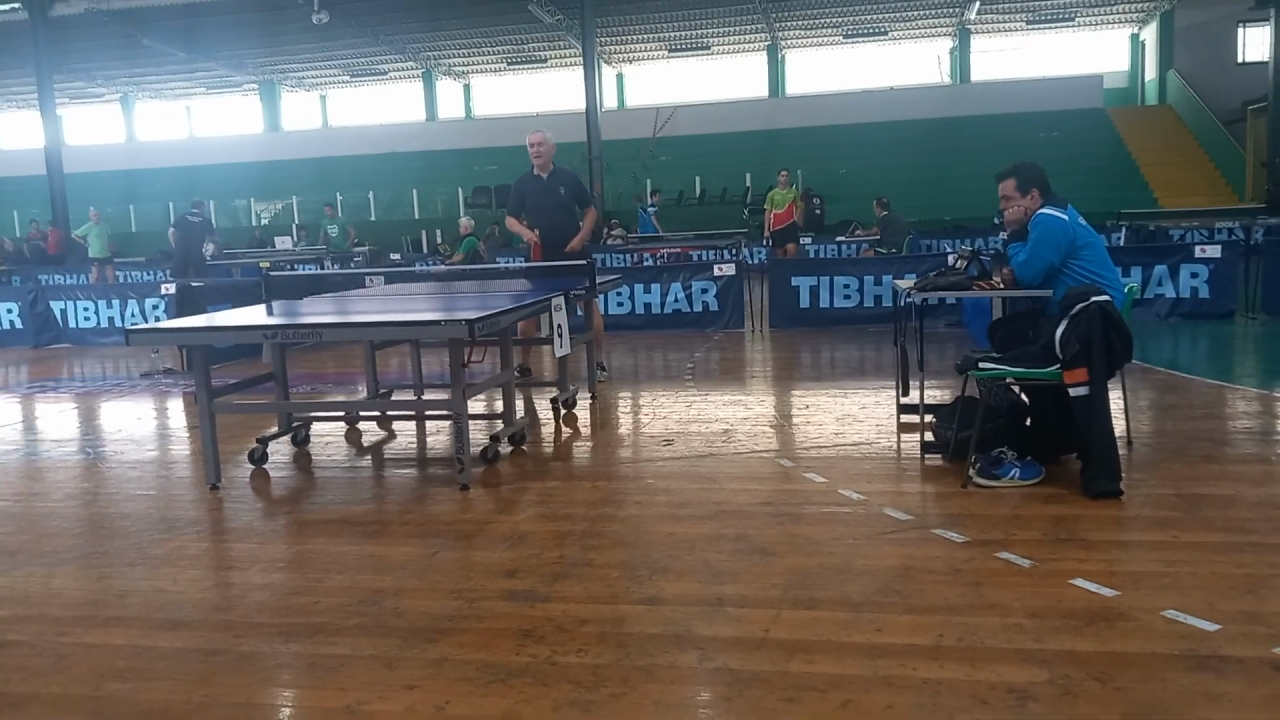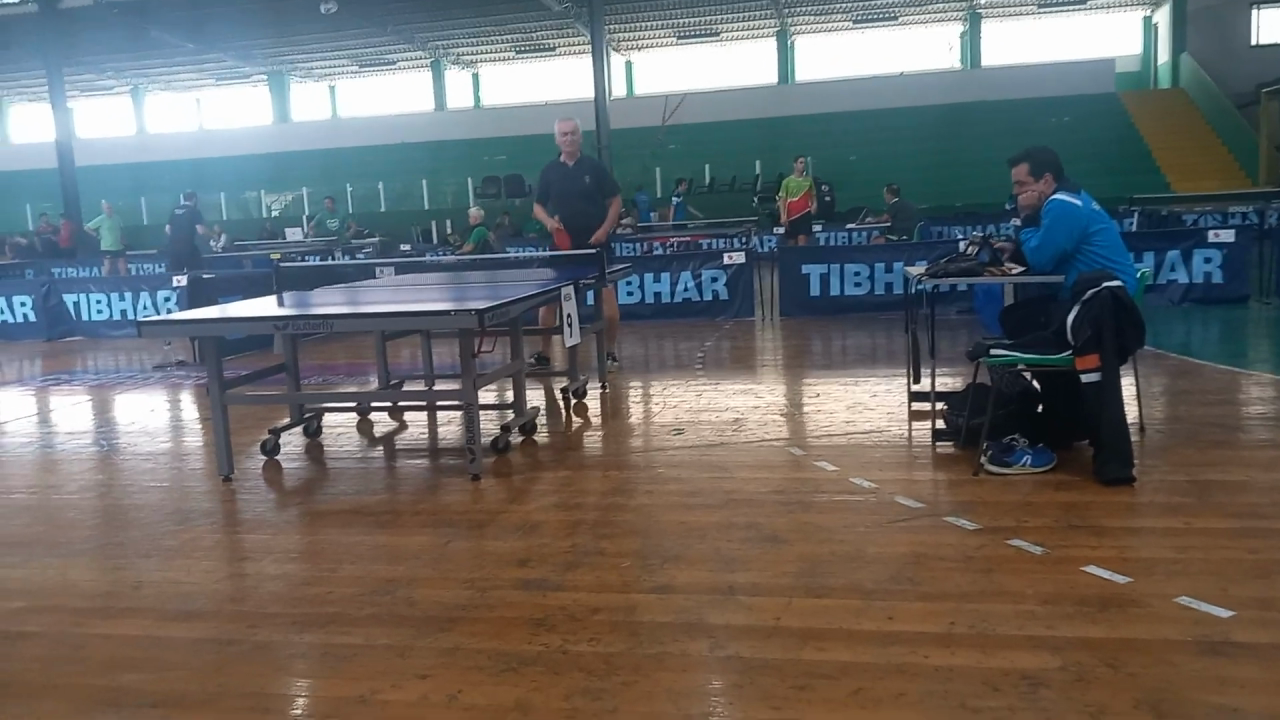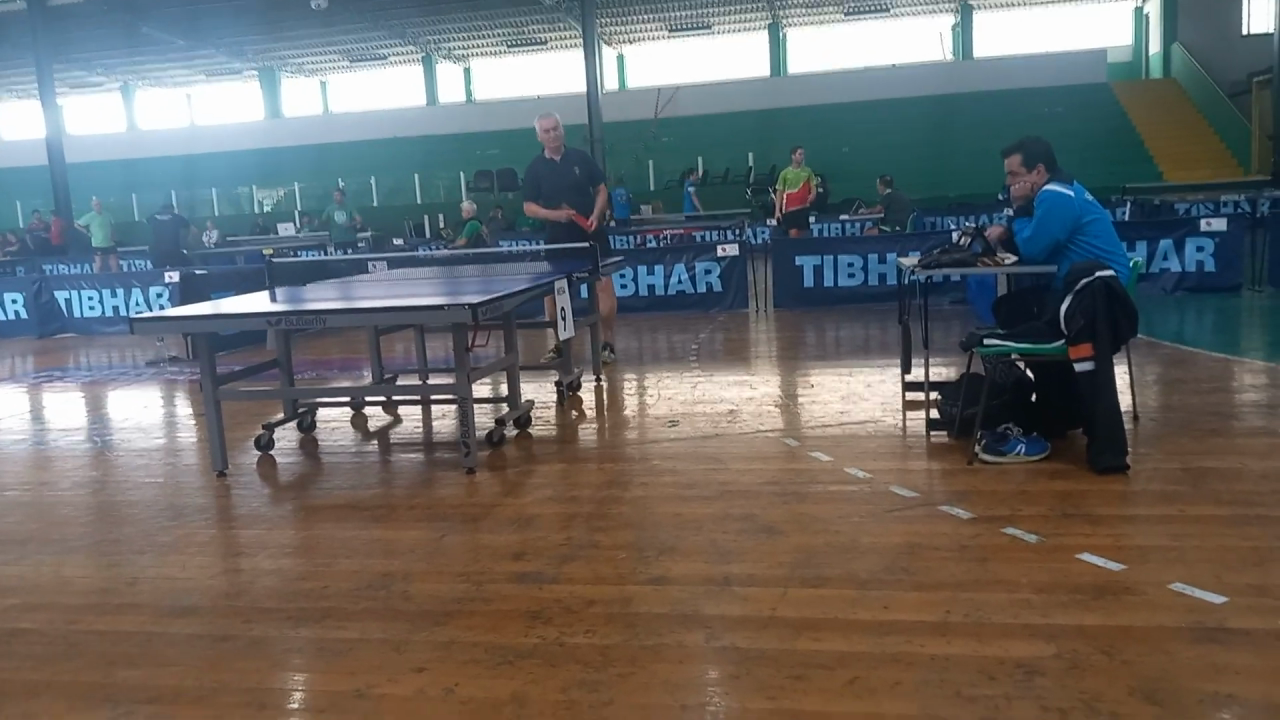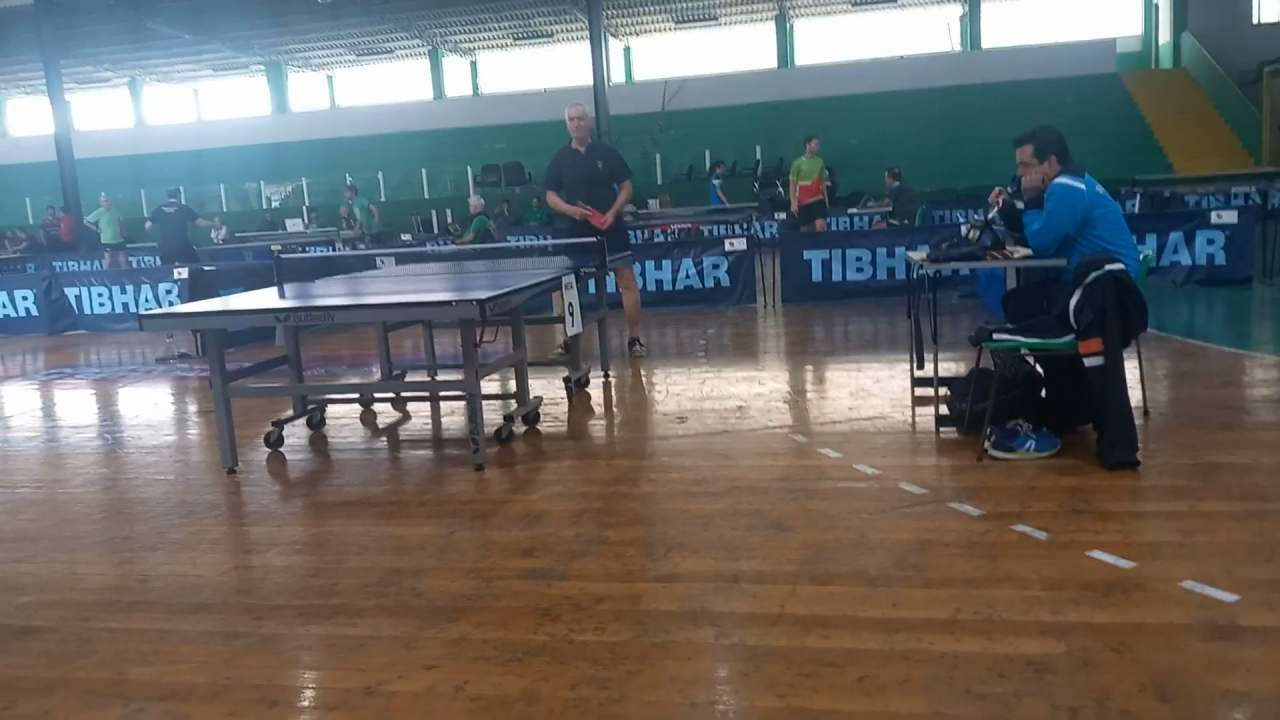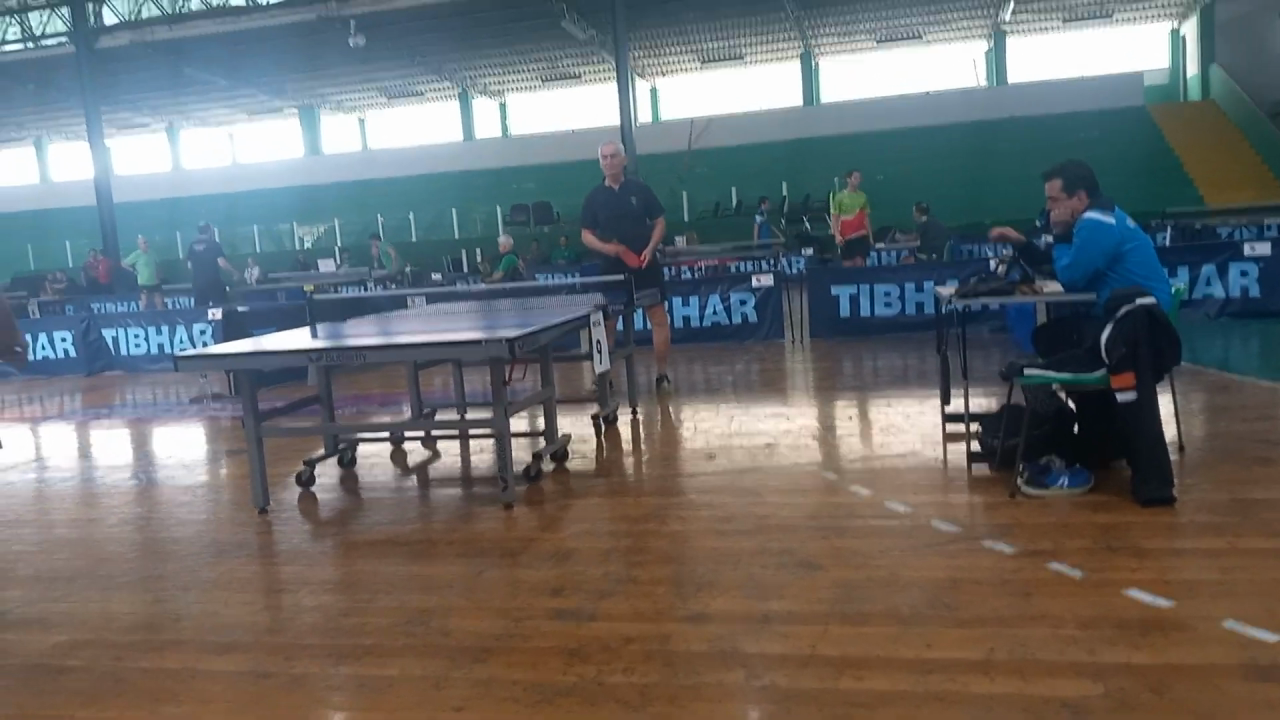
dt=0.4s
person 1, frame 1
left shoulder: (1050, 220)
right shoulder: (1052, 215)
left elbow: (1029, 274)
right elbow: (1034, 271)
left wrist: (1014, 233)
right wrist: (1014, 273)
left knee: (1009, 338)
right knee: (1005, 331)
person 1, frame 2
left shoulder: (1062, 207)
right shoulder: (1067, 201)
left elbow: (1040, 260)
right elbow: (1045, 257)
left wrist: (1028, 219)
right wrist: (1016, 251)
left hip: (1104, 303)
left knee: (1019, 322)
right knee: (1016, 316)
person 1, frame 3
left shoulder: (1055, 197)
right shoulder: (1060, 192)
left elbow: (1032, 252)
right elbow: (1033, 246)
left wrist: (1021, 209)
right wrist: (1008, 235)
left knee: (1011, 312)
right knee: (1010, 307)
right ankle: (1060, 411)
person 1, frame 4
left shoulder: (1066, 189)
right shoulder: (1071, 185)
left elbow: (1042, 244)
right elbow: (1034, 232)
left wrist: (1031, 199)
right wrist: (1009, 209)
left knee: (1021, 306)
right knee: (1020, 301)
left ankle: (1063, 413)
right ankle: (1072, 405)
person 1, frame 5
left shoulder: (1096, 225)
right shoulder: (1100, 218)
left elbow: (1070, 279)
right elbow: (1062, 264)
left wrist: (1060, 233)
right wrist: (1021, 244)
left knee: (1050, 341)
right knee: (1050, 336)
right ankle: (1101, 443)
person 2, frame 1
left shoulder: (569, 179)
right shoulder: (522, 184)
left elbow: (590, 211)
right elbow: (510, 219)
left wrist: (581, 238)
right wrist: (525, 232)
left hip: (573, 255)
right hip: (540, 257)
left ankle: (599, 363)
right ankle: (524, 366)
person 2, frame 2
left shoulder: (595, 167)
right shoulder: (549, 171)
left elbow: (615, 202)
right elbow: (538, 206)
left wrist: (605, 230)
right wrist: (548, 222)
left hip: (594, 244)
left knee: (606, 296)
left ankle: (610, 352)
right ankle: (544, 353)
person 2, frame 3
left shoulder: (581, 158)
right shoulder: (535, 168)
left elbow: (601, 190)
right elbow: (529, 207)
left wrist: (596, 215)
right wrist: (554, 214)
left hip: (591, 233)
right hip: (558, 237)
left knee: (604, 285)
left ankle: (607, 343)
right ankle: (559, 344)
person 2, frame 4
left shoulder: (607, 152)
right shoulder: (560, 158)
left elbow: (626, 186)
right elbow: (551, 196)
left wrist: (613, 212)
right wrist: (571, 210)
left hip: (611, 229)
right hip: (578, 231)
left knee: (627, 280)
left ankle: (634, 338)
person 2, frame 5
left shoulder: (640, 189)
right shoulder: (594, 197)
left elbow: (659, 223)
right elbow: (586, 235)
left wrist: (651, 248)
right wrist: (606, 248)
left hip: (644, 266)
right hip: (612, 269)
left knee: (658, 317)
right knee: (606, 323)
left ankle: (662, 375)
